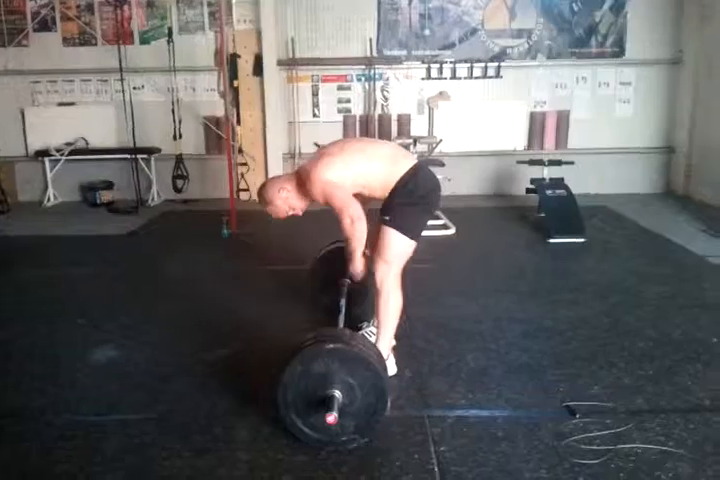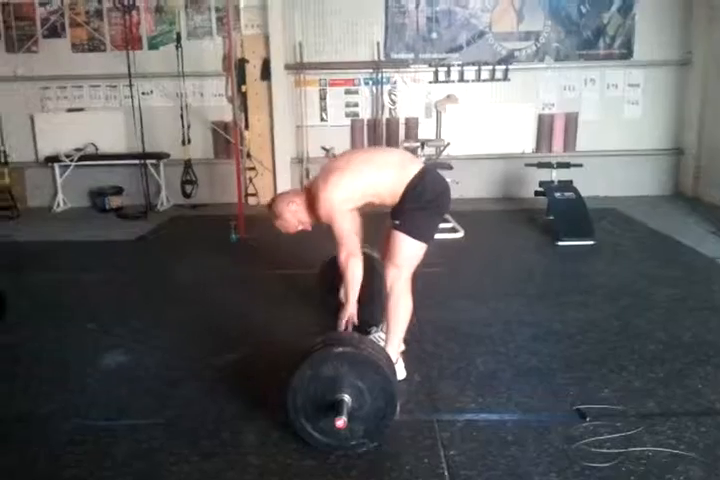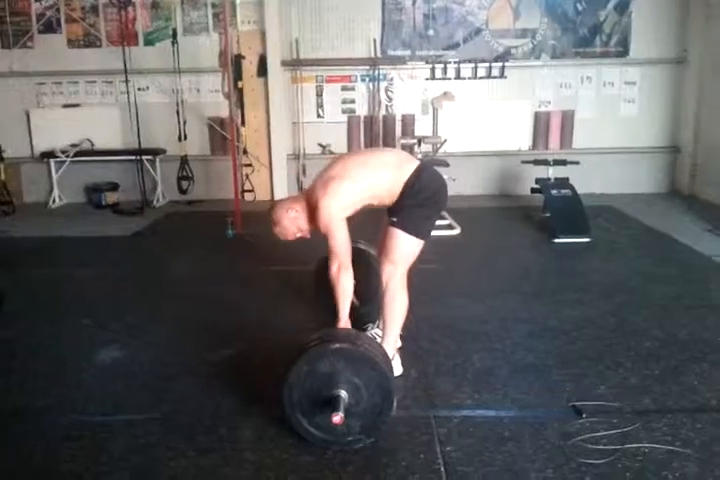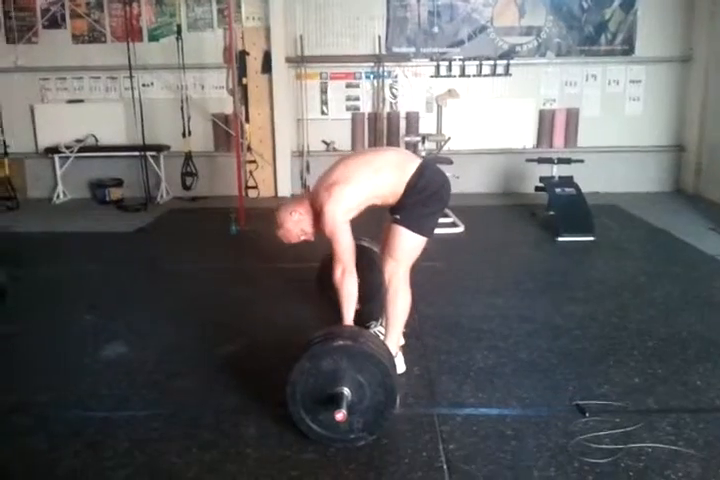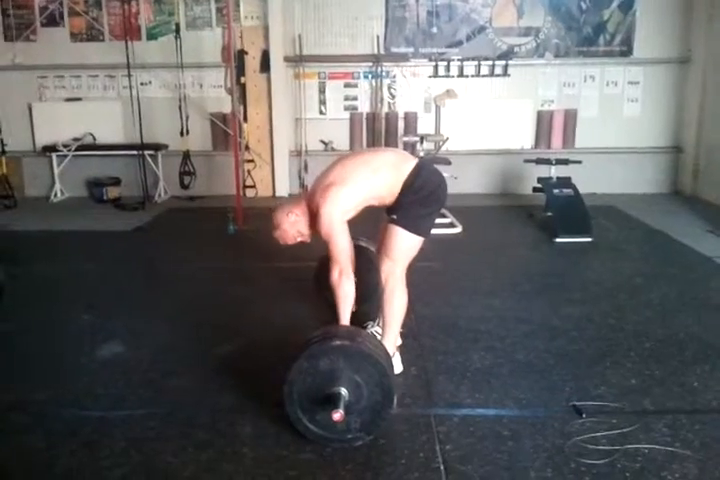
dt=0.2s
person 1, frame 1
left shoulder: (314, 181)
right shoulder: (315, 170)
left elbow: (355, 217)
left wrist: (356, 257)
right wrist: (357, 247)
left hip: (415, 188)
right hip: (409, 181)
left knee: (385, 272)
right knee: (380, 259)
left ankle: (382, 357)
right ankle: (381, 329)
person 1, frame 2
left shoulder: (324, 199)
right shoulder: (323, 186)
left elbow: (350, 254)
right elbow: (352, 219)
left wrist: (350, 304)
right wrist: (348, 281)
left hip: (424, 193)
right hip: (420, 184)
left knee: (396, 277)
right knee: (391, 264)
left ankle: (392, 361)
right ankle: (391, 335)
person 1, frame 3
left shoulder: (324, 207)
right shoulder: (320, 193)
left elbow: (340, 266)
right elbow: (343, 252)
left wrist: (342, 318)
right wrist: (346, 290)
left hip: (422, 190)
right hip: (416, 182)
left knee: (391, 273)
right knee: (387, 262)
left ankle: (388, 357)
right ankle: (387, 330)
person 1, frame 4
left shoulder: (329, 210)
right shoulder: (322, 195)
left elbow: (344, 270)
right elbow: (345, 244)
left wrist: (347, 324)
right wrist: (350, 291)
left hip: (425, 188)
right hip: (418, 179)
left knee: (394, 270)
right knee: (389, 260)
left ankle: (390, 354)
right ankle: (390, 329)
person 1, frame 5
left shoulder: (325, 211)
right shoulder: (318, 196)
left elbow: (341, 272)
right elbow: (344, 246)
left wrist: (343, 327)
right wrist: (349, 294)
left hip: (422, 188)
right hip: (415, 178)
left knee: (390, 270)
right knee: (385, 259)
left ankle: (387, 354)
right ankle: (388, 328)
